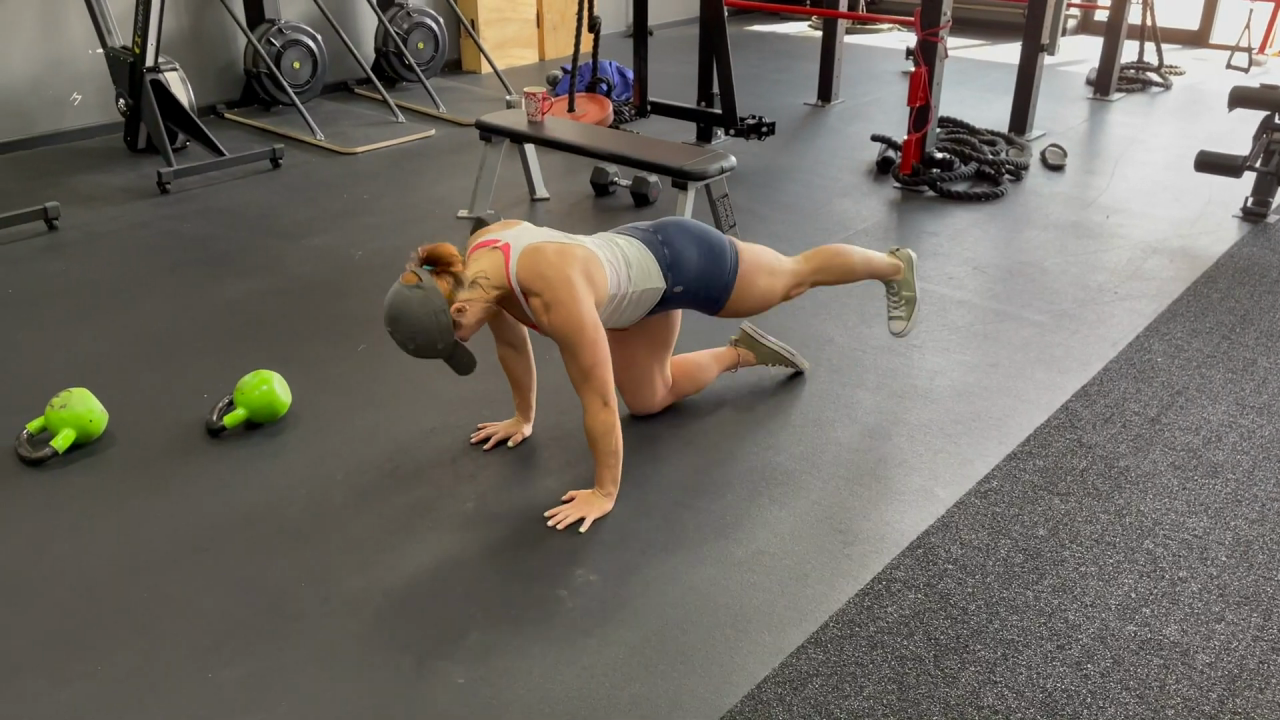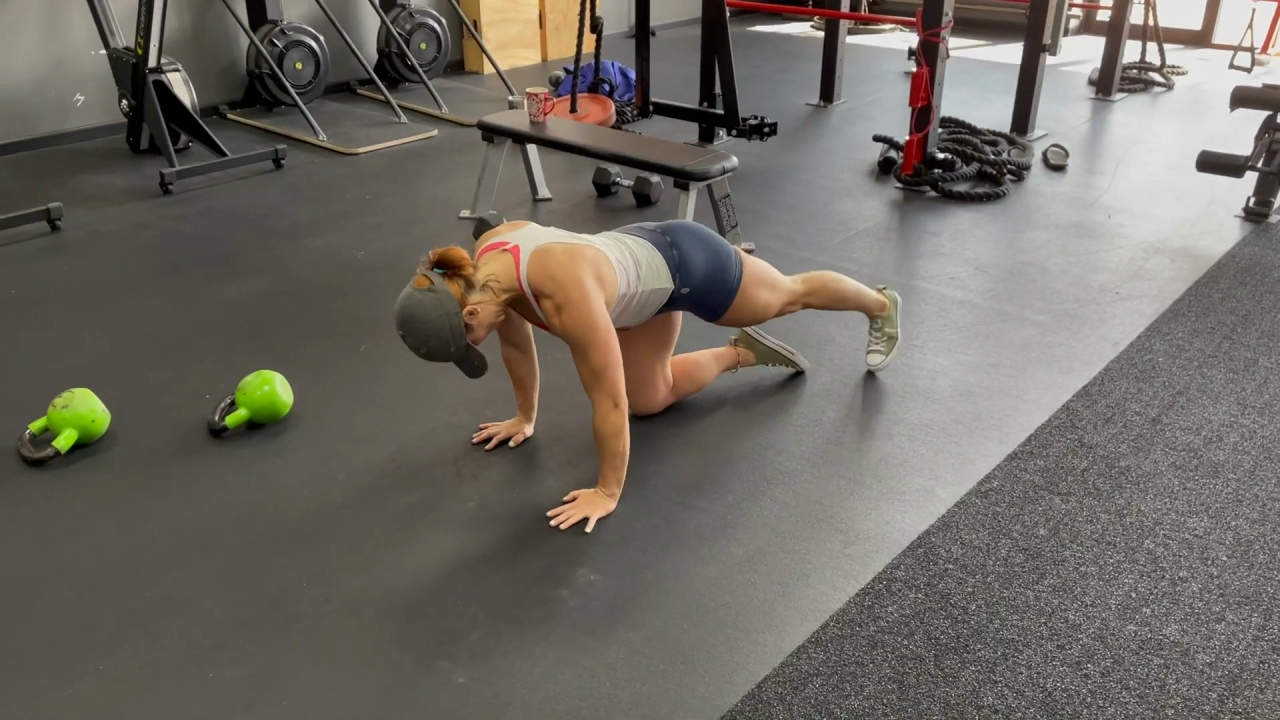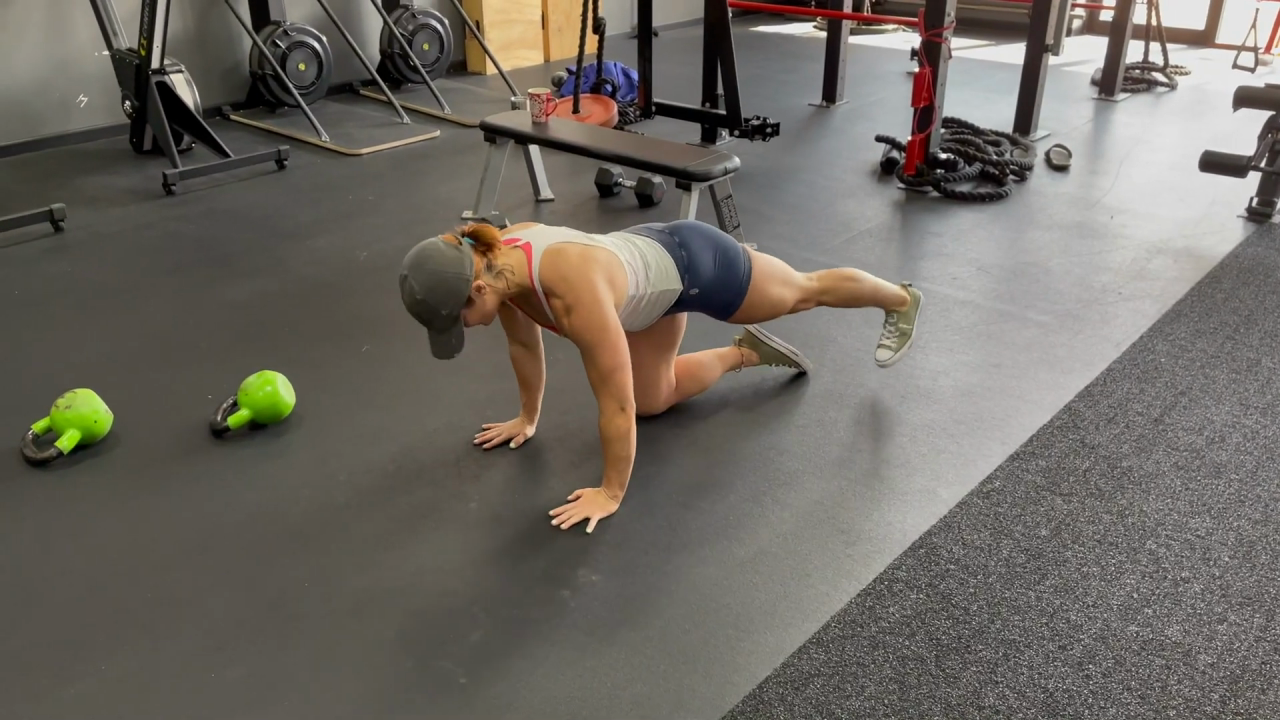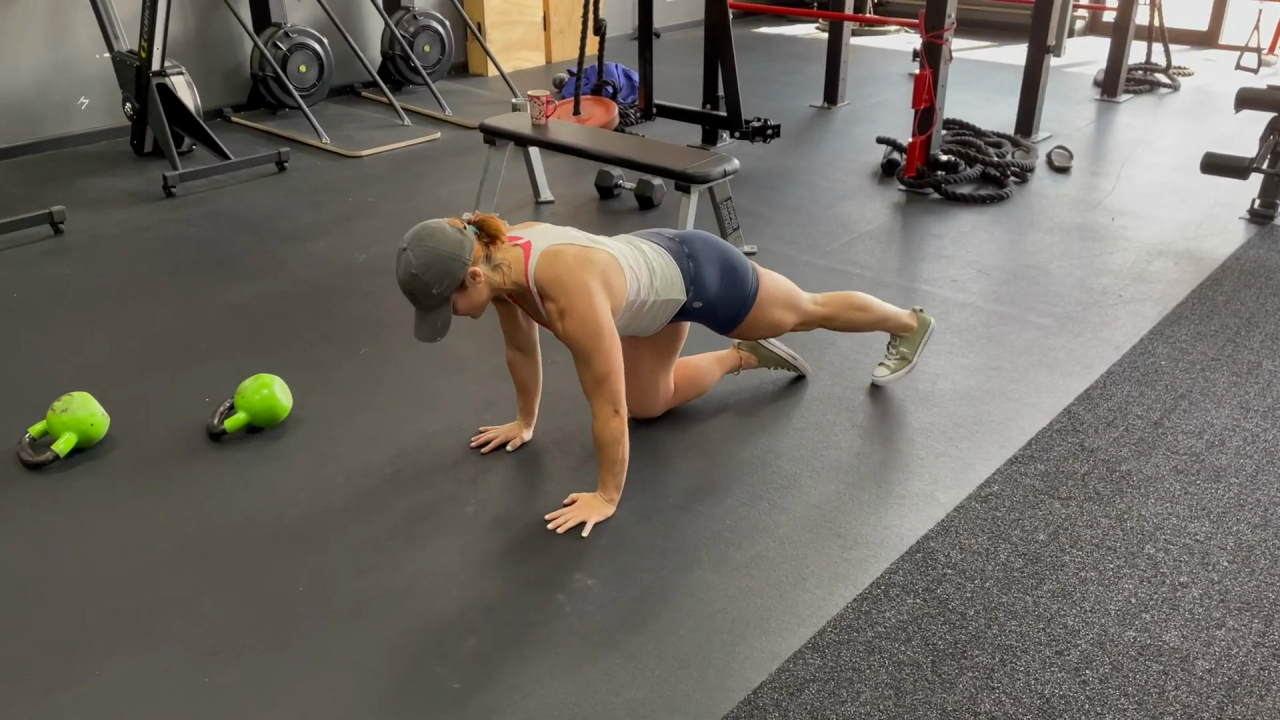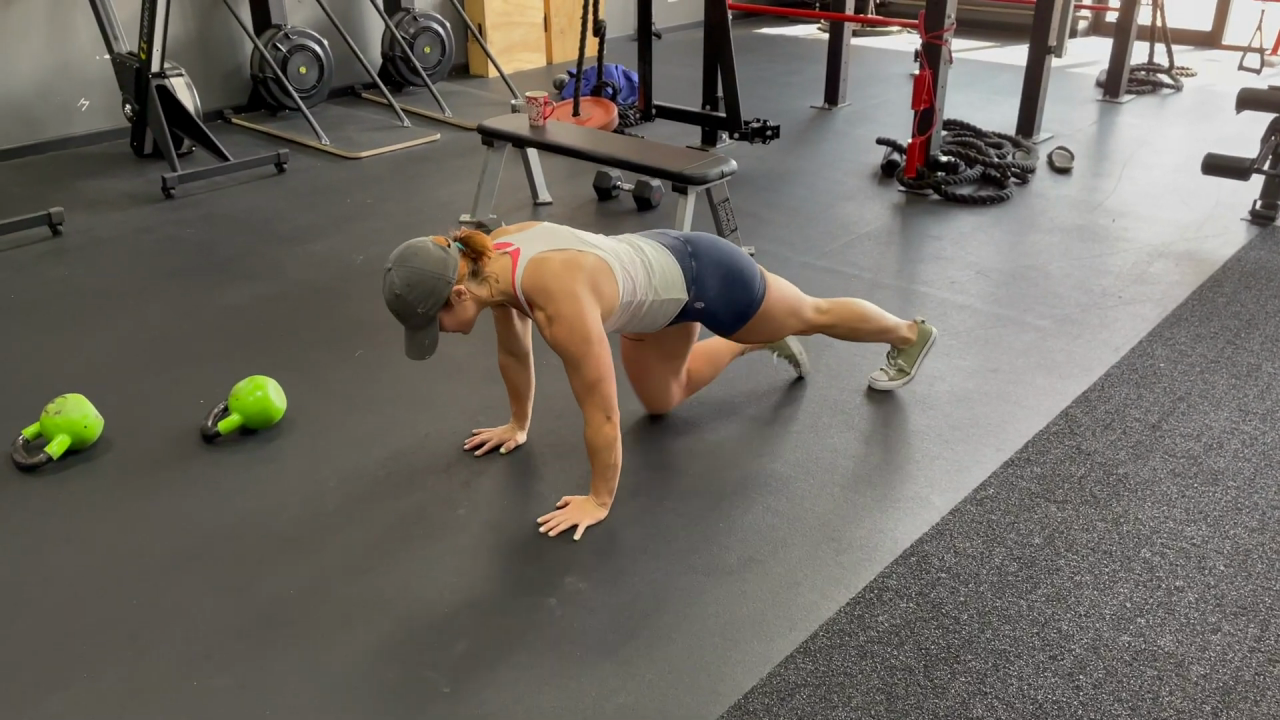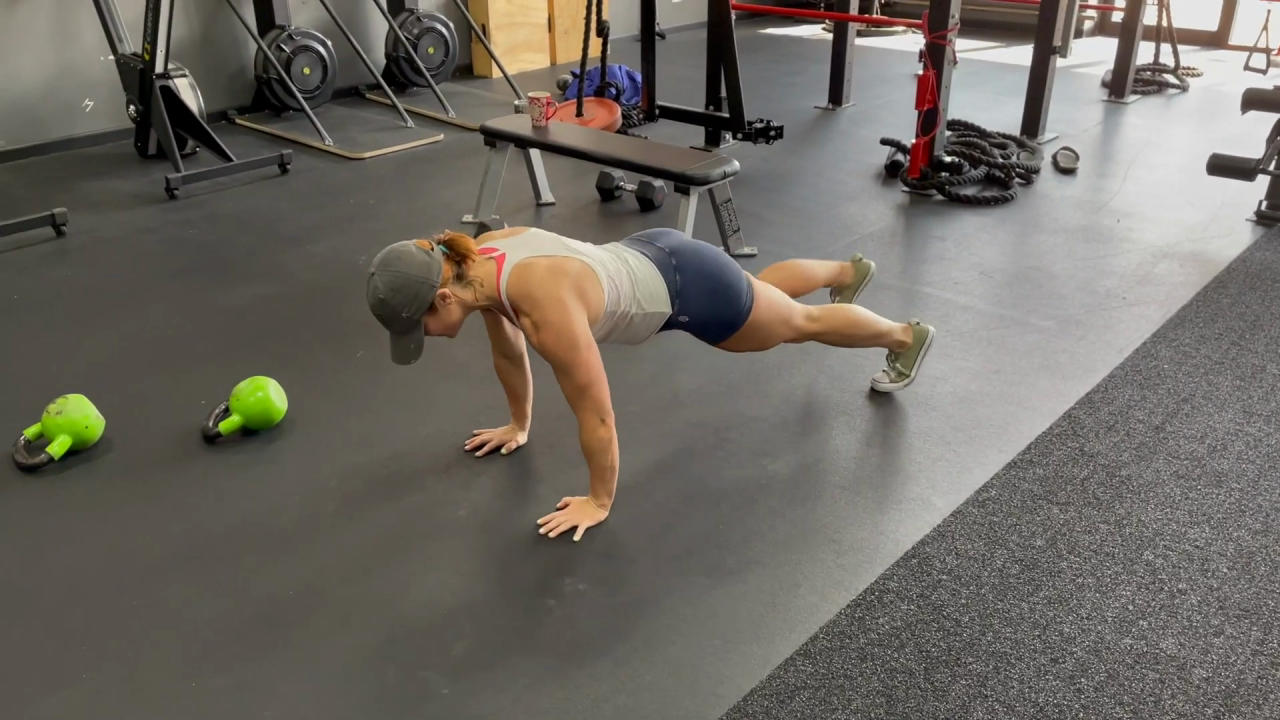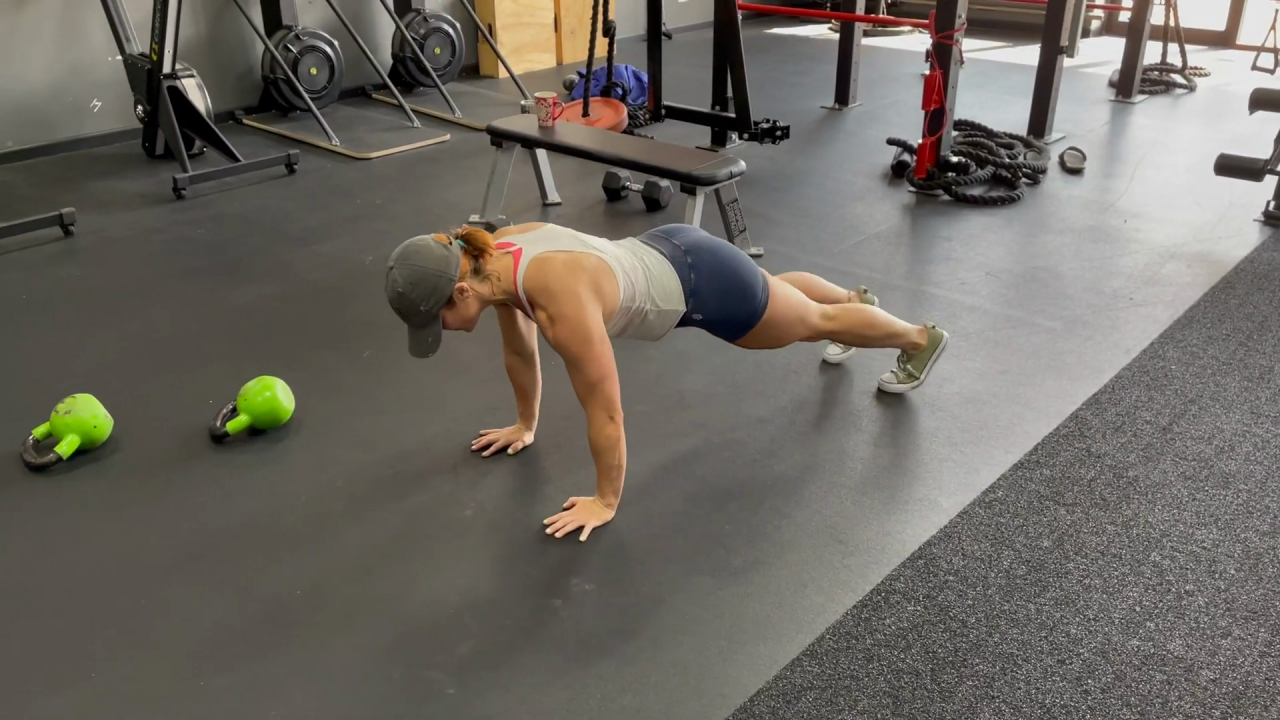
dt=0.3s
person 1, frame 1
left shoulder: (554, 295)
right shoulder: (475, 267)
left elbow: (599, 401)
right elbow: (511, 342)
left wrist: (604, 493)
right wrist: (523, 417)
left hip: (683, 263)
right hip: (638, 261)
left knee: (796, 278)
right knee: (647, 400)
left ankle: (893, 267)
right ankle: (741, 353)
person 1, frame 2
left shoulder: (565, 295)
right shoulder: (482, 267)
left elbow: (608, 401)
right elbow: (516, 343)
left wrist: (608, 492)
right wrist: (524, 417)
left hip: (687, 265)
right hip: (641, 260)
left knee: (791, 294)
right knee: (649, 400)
left ankle: (880, 304)
right ankle: (742, 352)
person 1, frame 3
left shoulder: (575, 292)
right shoulder: (495, 261)
left elbow: (615, 403)
right elbow: (523, 342)
left wrist: (610, 493)
right wrist: (527, 417)
left hip: (693, 265)
right hip: (647, 260)
left knee: (805, 291)
right knee: (652, 400)
left ankle: (901, 300)
right ankle: (745, 351)
person 1, frame 4
left shoulder: (569, 294)
right shoulder: (497, 257)
left elbow: (608, 407)
right elbow: (521, 347)
left wrist: (607, 497)
right wrist: (524, 422)
left hip: (698, 276)
right hip: (651, 263)
left knee: (806, 311)
right knee: (649, 405)
left ankle: (909, 323)
right ankle: (746, 356)
person 1, frame 5
left shoulder: (557, 299)
right shoulder: (492, 261)
left elbow: (601, 412)
right elbow: (513, 350)
left wrist: (600, 500)
right wrist: (519, 423)
left hip: (700, 277)
right hip: (657, 260)
left knee: (809, 317)
right knee: (660, 401)
left ankle: (909, 333)
right ankle: (753, 342)
person 1, frame 6
left shoulder: (543, 306)
right shoulder: (479, 263)
left elbow: (596, 416)
right elbow: (507, 353)
left wrist: (599, 501)
right wrist: (519, 425)
left hip: (688, 287)
right hip: (649, 256)
left knee: (800, 325)
right knee: (766, 287)
left ankle: (906, 336)
right ankle: (847, 272)
person 1, frame 7
left shoulder: (559, 299)
right shoulder: (496, 257)
left elbow: (606, 412)
right elbow: (519, 350)
left wrist: (606, 501)
right wrist: (525, 424)
left hip: (702, 285)
right hip: (664, 253)
left knee: (814, 323)
right knee: (776, 288)
left ankle: (920, 341)
right ankle: (853, 296)
